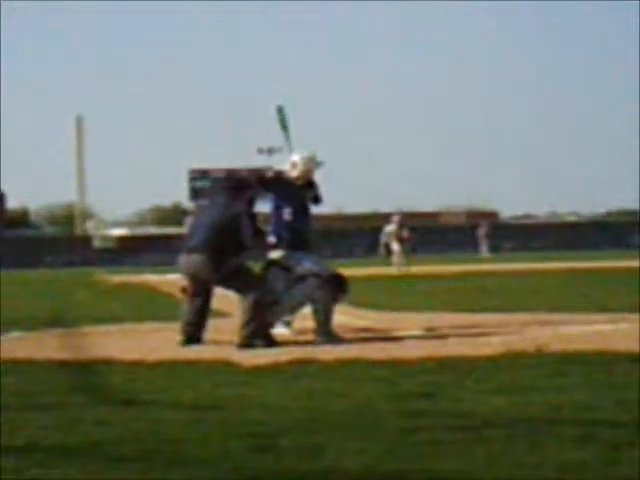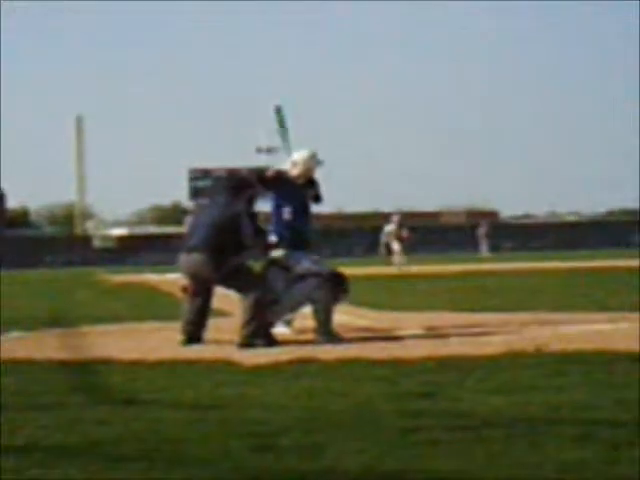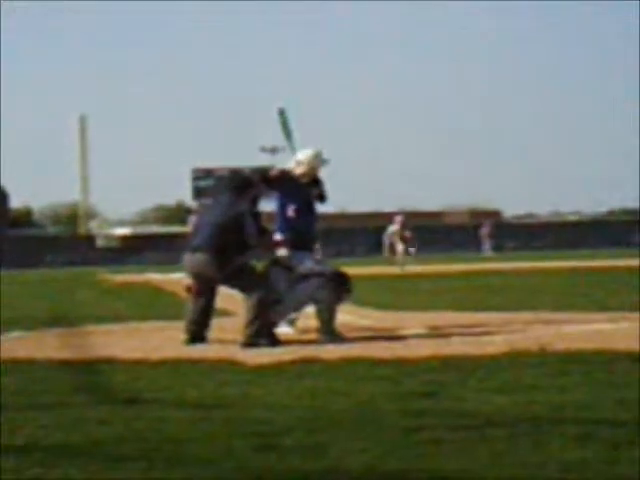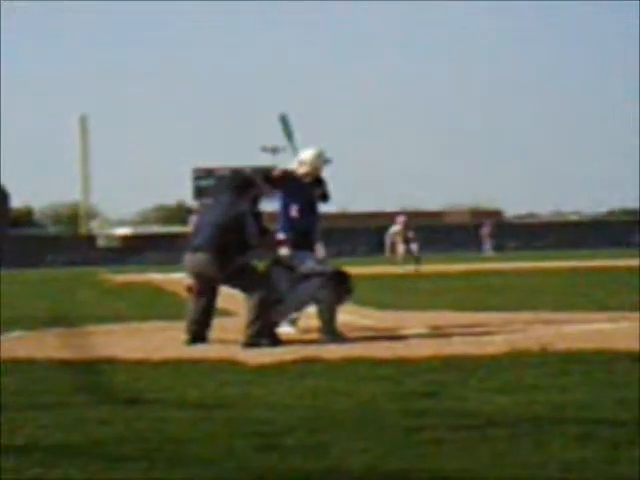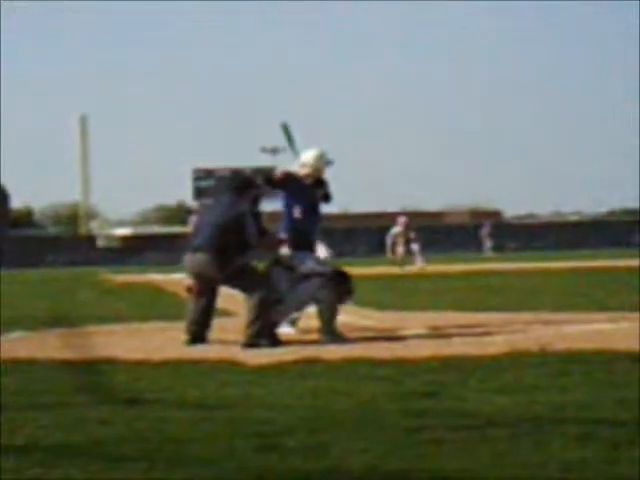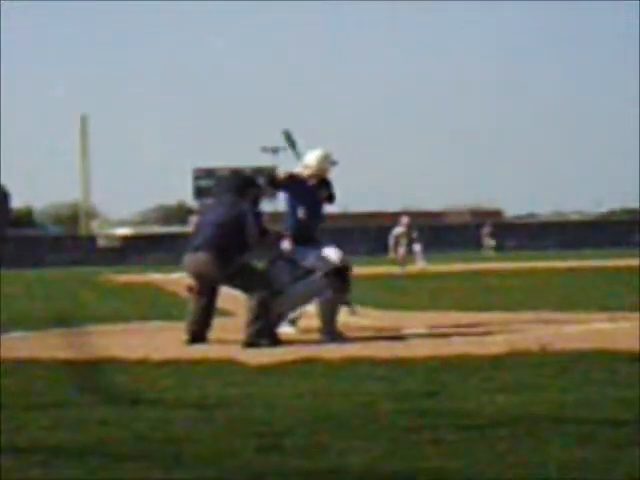
dt=0.1s
person 1, frame 1
left shoulder: (308, 185)
right shoulder: (279, 183)
left elbow: (316, 199)
right elbow: (263, 181)
right wrist: (282, 172)
left hip: (302, 241)
right hip: (281, 242)
right ankle: (278, 321)
person 1, frame 2
left shoulder: (309, 183)
right shoulder: (280, 181)
left elbow: (316, 198)
right elbow: (263, 180)
right wrist: (281, 171)
left hip: (302, 239)
right hip: (282, 241)
right ankle: (278, 320)
person 1, frame 3
left shoulder: (313, 182)
right shoulder: (285, 181)
left elbow: (321, 197)
right elbow: (268, 180)
right wrist: (287, 171)
left hip: (308, 239)
right hip: (288, 240)
right knee: (286, 279)
right ankle: (283, 320)
person 1, frame 4
left shoulder: (316, 182)
right shoulder: (288, 180)
left elbow: (324, 197)
left hip: (310, 238)
right hip: (290, 239)
right ankle: (285, 320)
person 1, frame 5
left shoulder: (318, 183)
right shoulder: (290, 181)
left elbow: (326, 197)
right elbow: (270, 181)
right wrist: (290, 172)
left hip: (310, 239)
right hip: (292, 241)
right ankle: (284, 320)
person 1, frame 6
left shoulder: (322, 184)
right shoulder: (294, 182)
left elbow: (329, 198)
right elbow: (274, 183)
right wrist: (294, 174)
left hip: (313, 238)
right hip: (295, 239)
person 2, frame 1
left shoulder: (208, 207)
right shoulder: (240, 211)
right elbow: (254, 244)
left hip: (186, 260)
right hip: (209, 261)
left knee: (199, 288)
right knee: (254, 288)
left ankle: (190, 334)
right ankle: (252, 337)
person 2, frame 2
left shoulder: (208, 207)
right shoulder: (239, 208)
right elbow: (254, 243)
left hip: (186, 259)
right hip: (206, 260)
left knee: (201, 288)
right knee: (254, 287)
left ankle: (191, 334)
right ankle: (252, 336)
person 2, frame 3
left shoulder: (208, 207)
right shoulder: (243, 209)
right elbow: (256, 241)
left hip: (190, 259)
right hip: (213, 260)
left knee: (204, 287)
right knee: (258, 286)
left ankle: (194, 333)
right ankle: (255, 336)
person 2, frame 4
left shoulder: (209, 206)
right shoulder: (244, 208)
right elbow: (257, 241)
left hip: (191, 259)
right hip: (213, 260)
left knee: (204, 287)
right knee: (260, 285)
left ankle: (195, 333)
right ankle: (256, 336)
person 2, frame 5
left shoulder: (210, 207)
right shoulder: (244, 209)
right elbow: (256, 241)
left hip: (191, 259)
right hip: (215, 260)
left knee: (205, 288)
right knee: (260, 286)
left ankle: (195, 334)
right ankle: (256, 337)
person 2, frame 6
left shoulder: (213, 207)
right shoulder: (245, 208)
right elbow: (256, 241)
left hip: (191, 259)
right hip: (215, 259)
left knee: (206, 287)
right knee: (261, 286)
left ankle: (195, 334)
right ankle: (256, 336)
